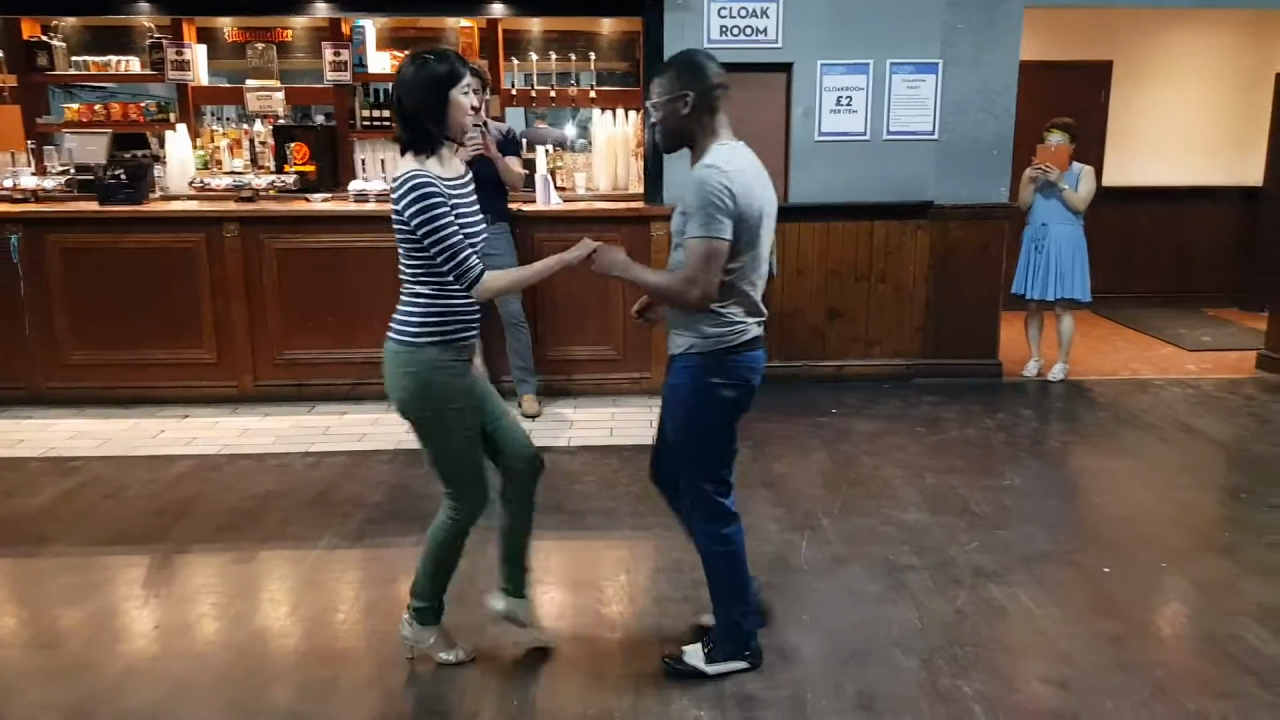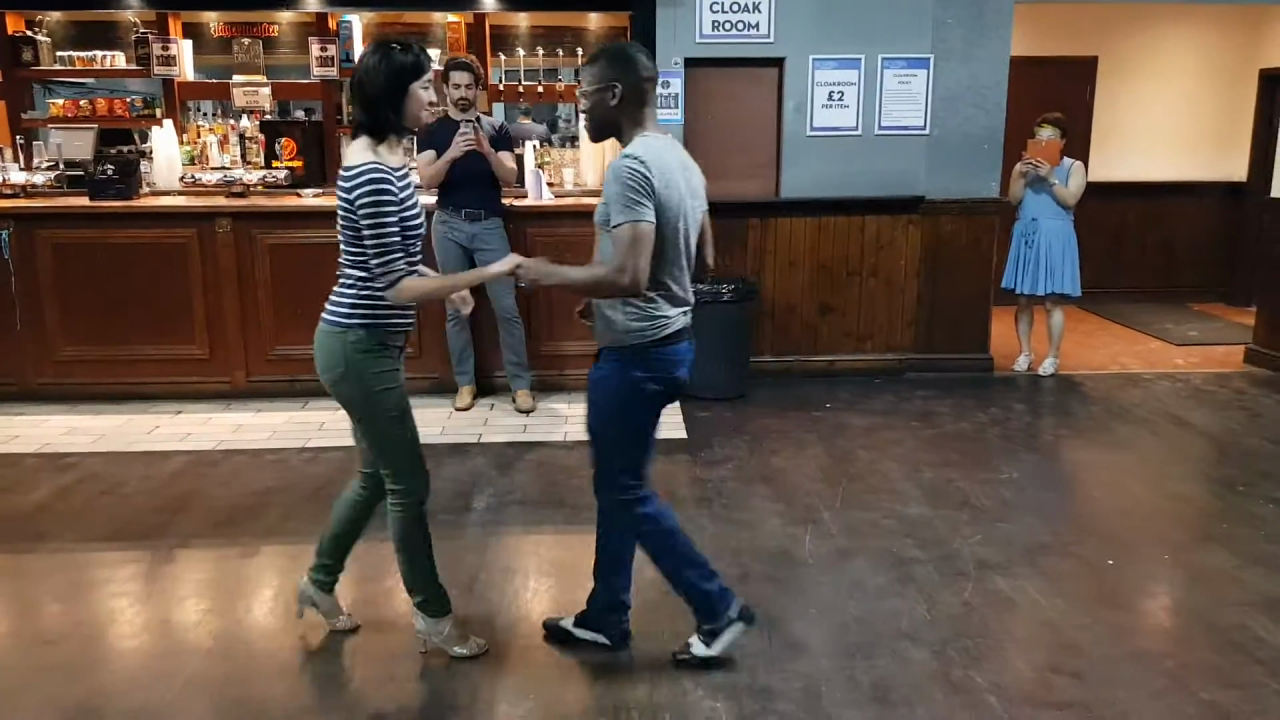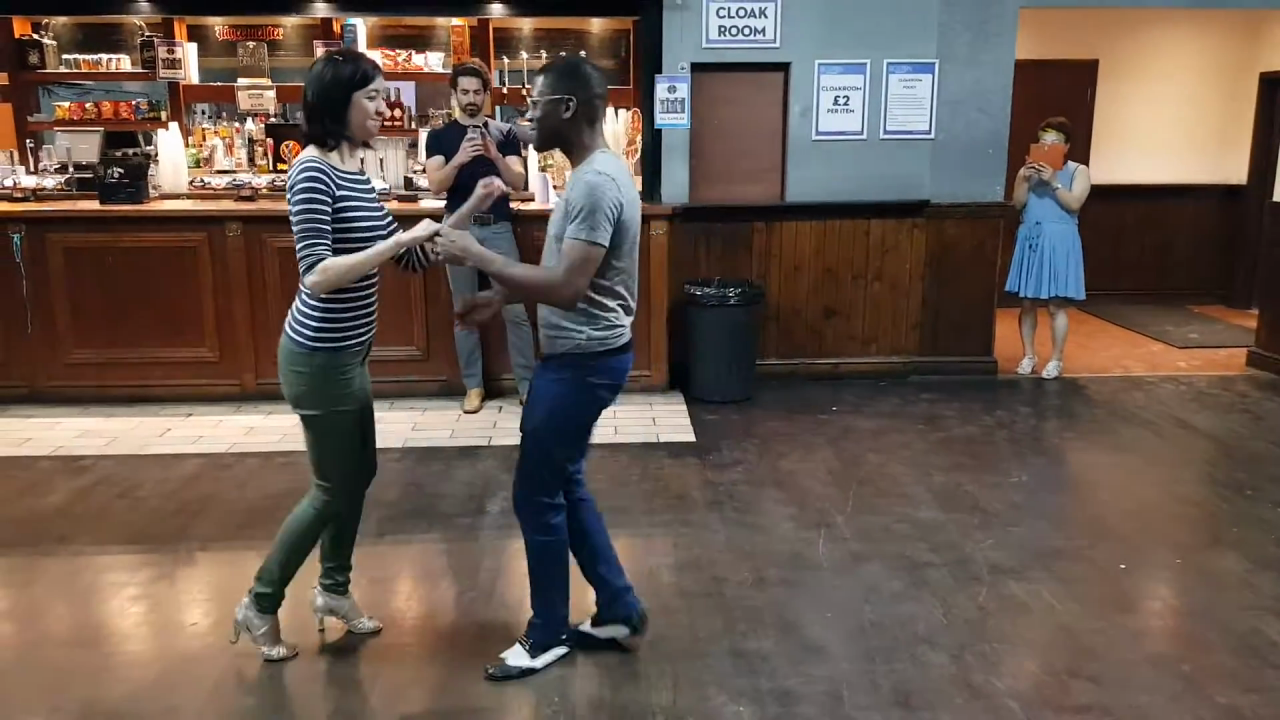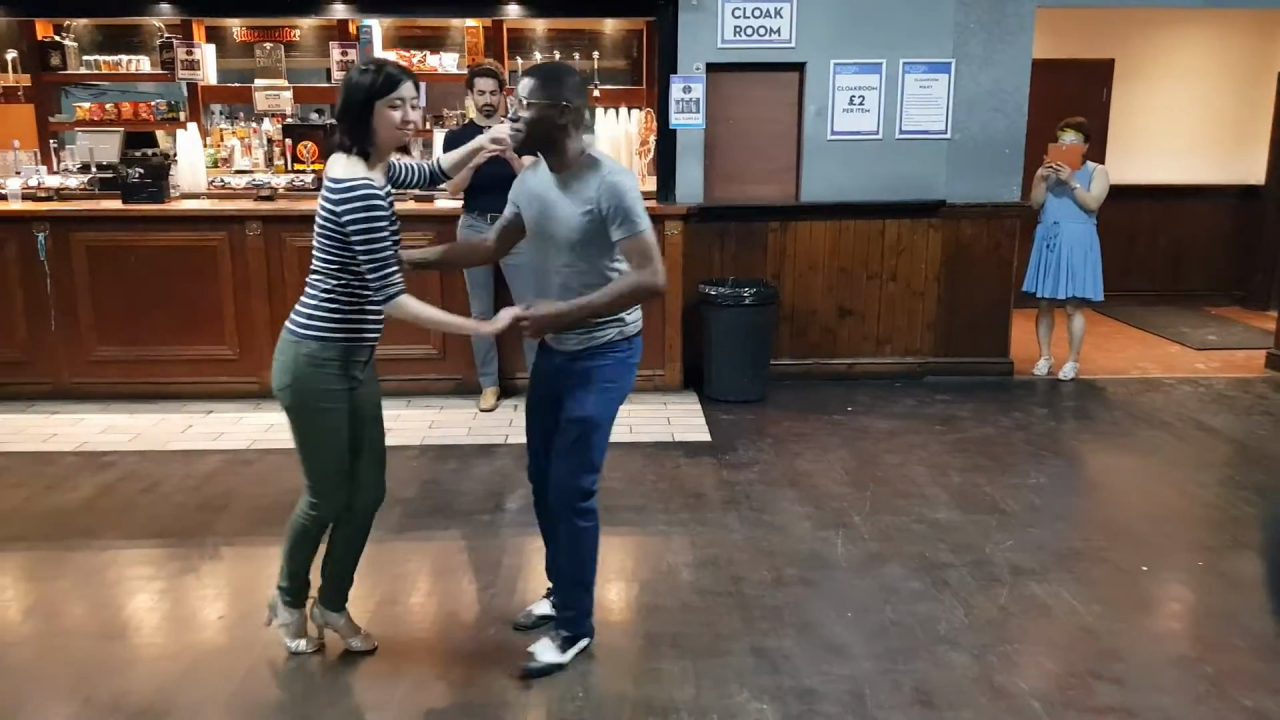
dt=0.4s
person 1, frame 1
left shoulder: (709, 177)
right shoulder: (745, 164)
left elbow: (698, 291)
left wrist: (623, 268)
right wrist: (667, 293)
left hip: (711, 362)
right hip: (728, 352)
left knee: (706, 499)
right knee: (673, 476)
left ankle: (735, 643)
right ankle: (744, 604)
person 1, frame 2
left shoulder: (631, 168)
right shoulder: (677, 158)
left elbow: (629, 276)
right elbow: (699, 260)
left wrist: (551, 274)
left hip: (636, 354)
right hip: (666, 344)
left knee: (625, 492)
right knee: (619, 484)
left ankle: (719, 608)
right ankle: (603, 618)
person 1, frame 3
left shoulder: (598, 184)
right shoulder: (590, 174)
left elbow: (566, 289)
left wrist: (478, 255)
right wrist: (501, 296)
left hip: (584, 364)
right hip: (570, 358)
left knee: (539, 495)
right knee: (560, 485)
left ankle: (548, 633)
right ankle: (619, 609)
person 1, frame 4
left shoulder: (610, 184)
right shoulder: (530, 179)
left elbow: (652, 277)
right elbow: (493, 245)
left wrist: (565, 310)
right wrist: (418, 258)
left hip: (604, 354)
right hip: (553, 352)
left knee: (571, 488)
right knee: (542, 479)
left ankle: (572, 627)
right ankle: (564, 591)
person 2, frame 1
left shoulder: (456, 169)
right shoulder: (419, 184)
right elbow: (475, 283)
right wrist: (565, 259)
left hip: (451, 357)
right hip: (425, 363)
left knee: (522, 462)
right knee: (466, 495)
left ankle: (512, 594)
right ankle: (422, 622)
person 2, frame 2
left shoulder: (388, 160)
right shoulder: (370, 172)
right elbow: (394, 286)
left wrist: (446, 280)
right wrist: (486, 273)
left hip: (371, 345)
right hip: (358, 348)
left knee: (377, 476)
right knee: (410, 482)
left ankle: (318, 583)
right ankle: (434, 616)
person 2, frame 3
left shoulder: (353, 172)
right shoulder: (313, 171)
left elbow: (409, 256)
right elbow: (318, 275)
left wrist: (468, 214)
right wrist: (400, 240)
left hip: (347, 353)
right hip: (319, 356)
left knee: (356, 473)
right knee: (334, 488)
left ankle: (333, 589)
right ankle: (258, 606)
person 2, frame 4
left shoulder: (370, 172)
right shoulder: (354, 186)
left elbow: (431, 173)
right elbow: (391, 300)
left wrist: (479, 146)
right wrist: (480, 328)
left hip: (353, 358)
right hip: (318, 357)
left knee: (367, 492)
right knee: (327, 495)
left ankle: (332, 604)
right ankle: (290, 601)
person 3, frame 1
left shoulder: (504, 133)
left elbow: (517, 183)
left wrist: (495, 156)
right wrist: (460, 158)
left hip: (496, 229)
left knee: (513, 313)
left ankle: (527, 389)
person 3, frame 2
left shoulder: (497, 129)
right shoulder: (432, 131)
left elbow: (510, 177)
right elbow: (426, 180)
left wrist: (487, 151)
right wrist: (451, 154)
left hip: (489, 224)
right hip: (448, 225)
left knee: (507, 308)
right knee: (456, 309)
left ankle: (521, 385)
right ankle: (465, 383)
person 3, frame 3
left shoulder: (505, 133)
right shoulder: (440, 136)
left elbow: (519, 182)
right elbow: (435, 185)
left wrist: (494, 156)
right wrist: (459, 159)
left hip: (498, 228)
left knee: (516, 311)
left ankle: (528, 385)
right ankle: (473, 386)
person 3, frame 4
right shoulder: (457, 137)
right elbow: (452, 186)
left wrist: (510, 156)
right wrist: (475, 160)
right hip: (474, 228)
right knee: (480, 312)
right ankle: (489, 385)
person 4, frame 1
left shoulder: (1084, 172)
right shoulder: (1032, 171)
left elbow: (1080, 205)
right elbow: (1023, 205)
left wrist: (1060, 183)
right wrist: (1032, 182)
left hip: (1065, 242)
right hip: (1035, 240)
left knee: (1063, 307)
right knee: (1033, 305)
left ankle: (1062, 362)
right ankle: (1035, 358)
person 4, frame 2
left shoulder: (1074, 167)
right shoulder: (1022, 165)
left elbow: (1070, 200)
right elbow: (1013, 199)
left wrist: (1051, 178)
right wrist: (1022, 176)
left hip: (1055, 237)
right hip: (1026, 235)
left knee: (1053, 302)
right knee: (1024, 300)
left ankle: (1053, 357)
right ankle: (1025, 353)
person 4, frame 3
left shoulder: (1078, 172)
right shoulder: (1028, 170)
left elbow: (1074, 204)
right elbow: (1017, 203)
left wrist: (1053, 182)
right wrist: (1025, 180)
left hip: (1059, 241)
right hip: (1030, 239)
left knee: (1057, 305)
right knee: (1028, 303)
left ankle: (1056, 359)
right ankle: (1028, 356)
person 4, frame 4
left shoulder: (1097, 171)
right shoulder: (1046, 169)
left elbow: (1093, 204)
right elbow: (1035, 203)
left wrist: (1072, 182)
right wrist: (1043, 180)
left hip: (1077, 241)
right hip: (1048, 239)
left knee: (1074, 306)
right knee: (1044, 303)
left ankle: (1073, 361)
right ankle: (1045, 357)
